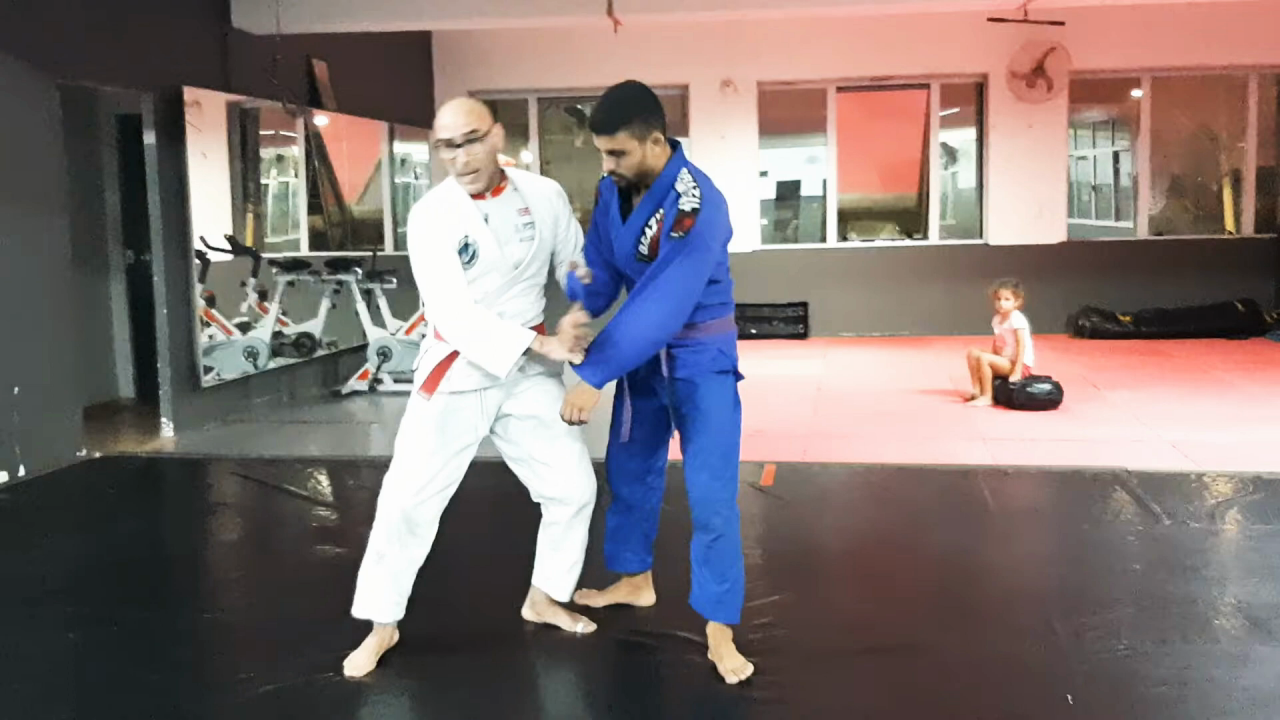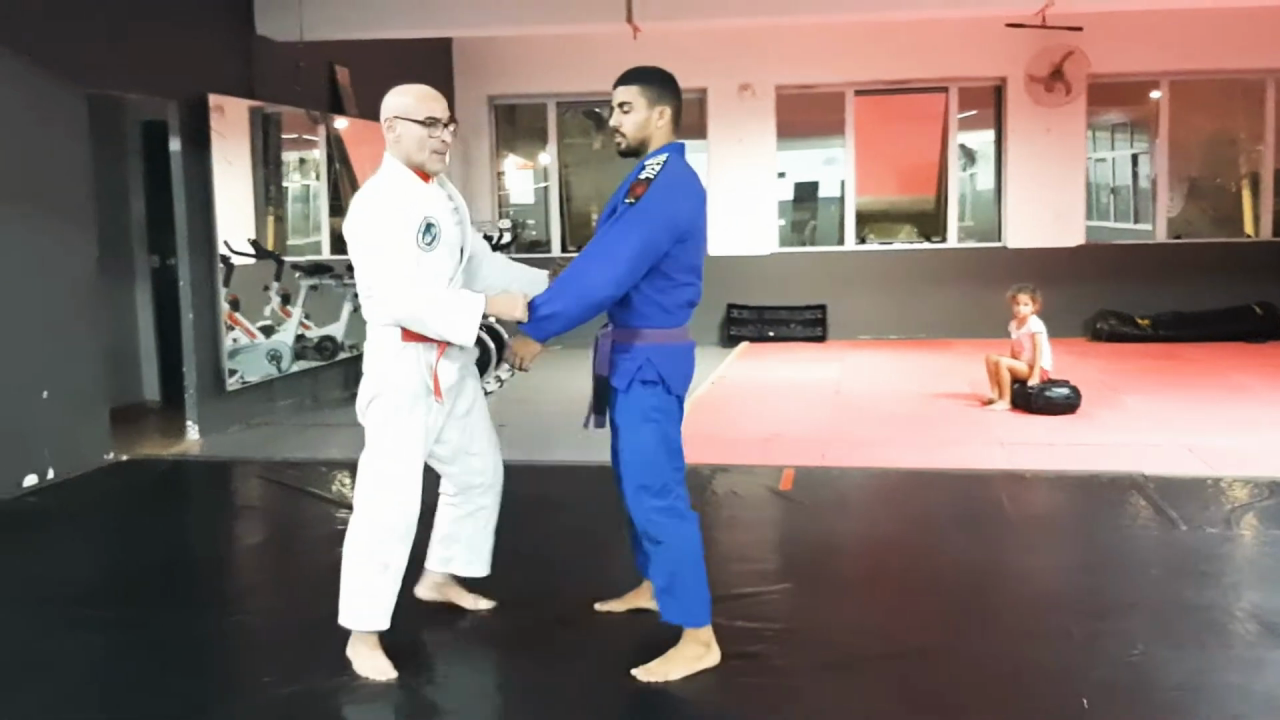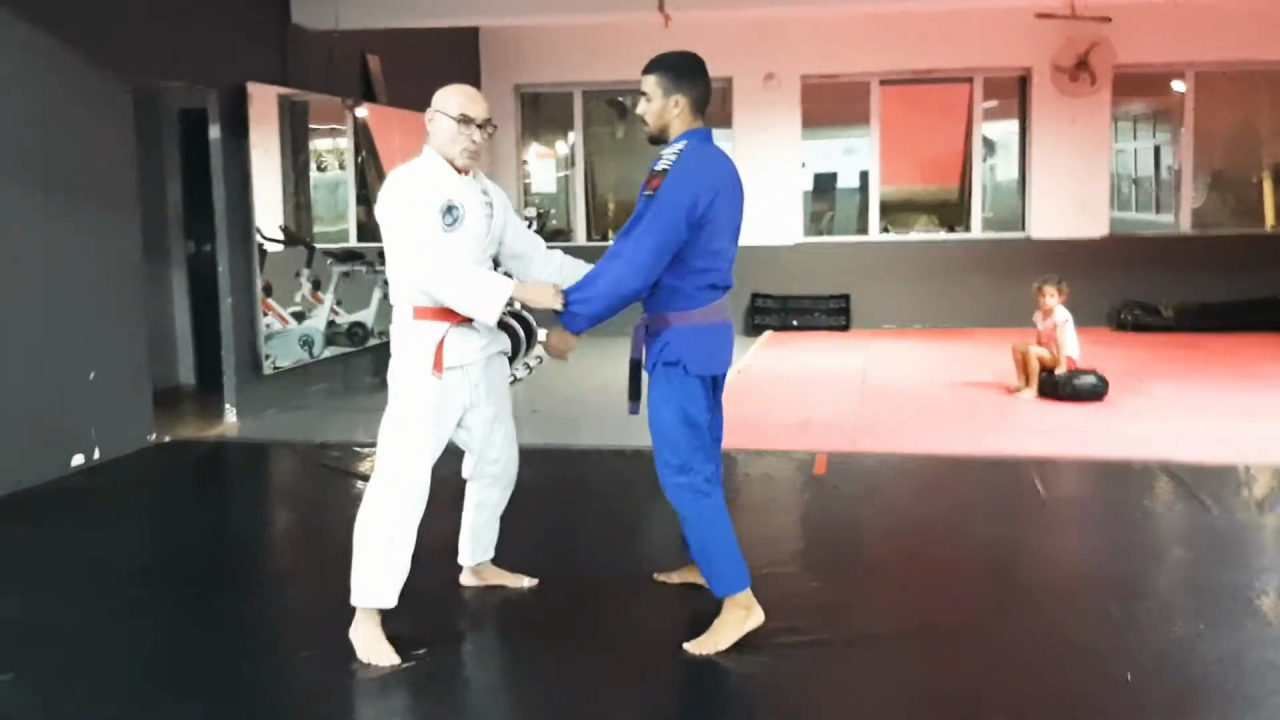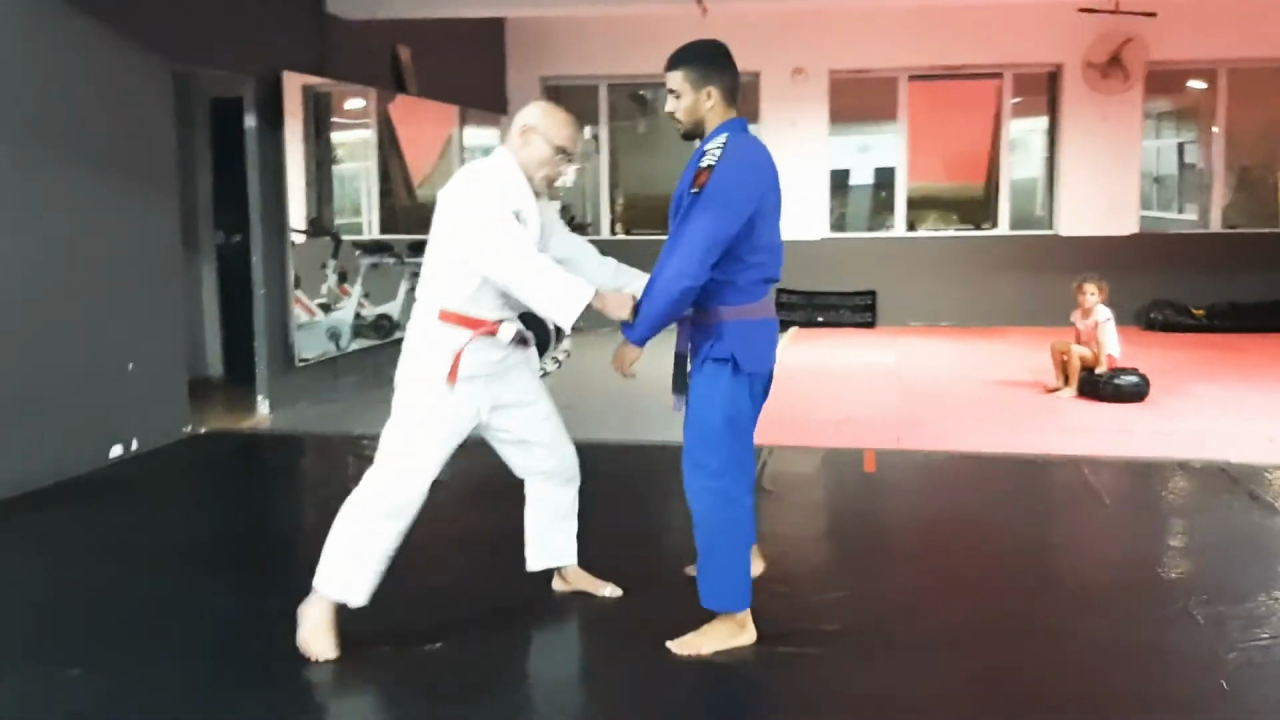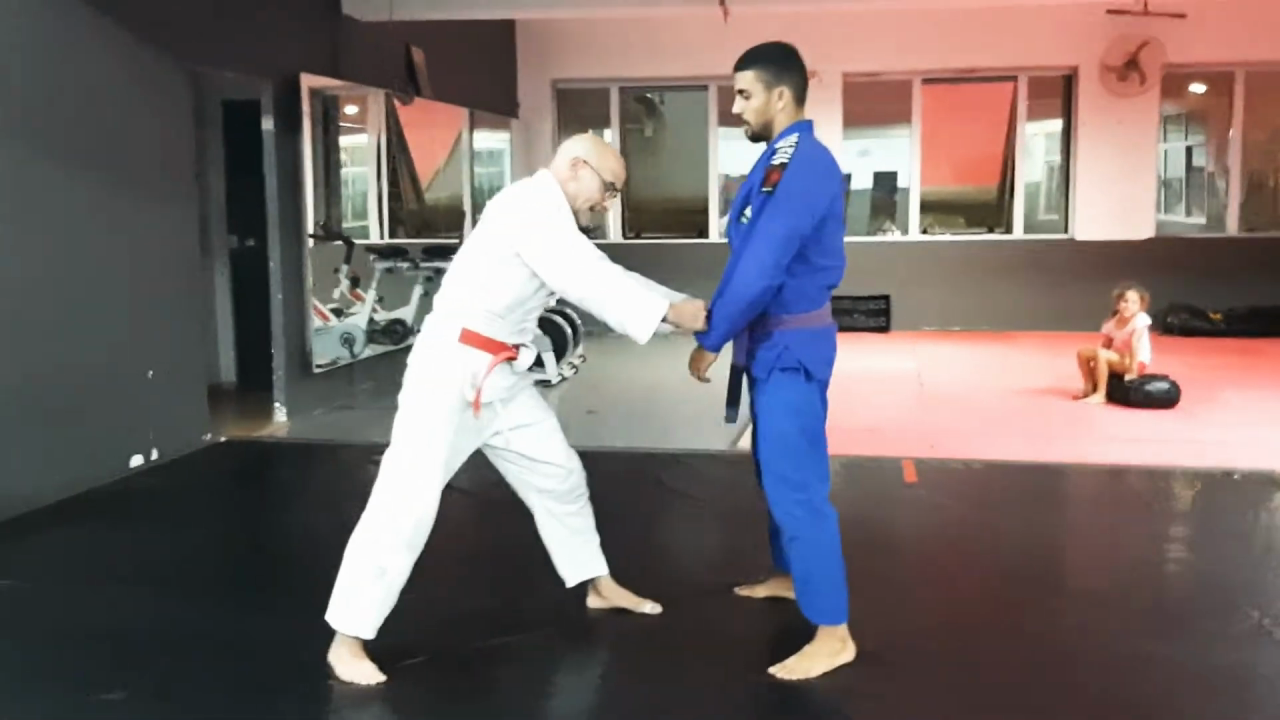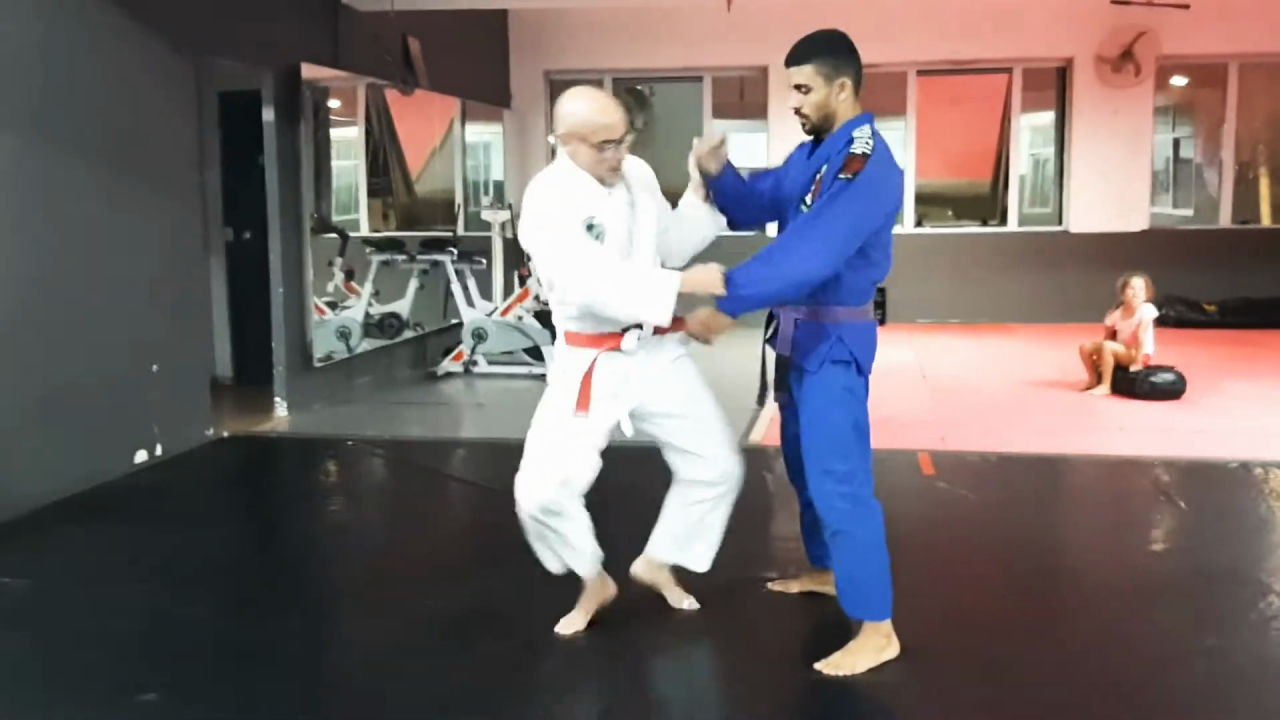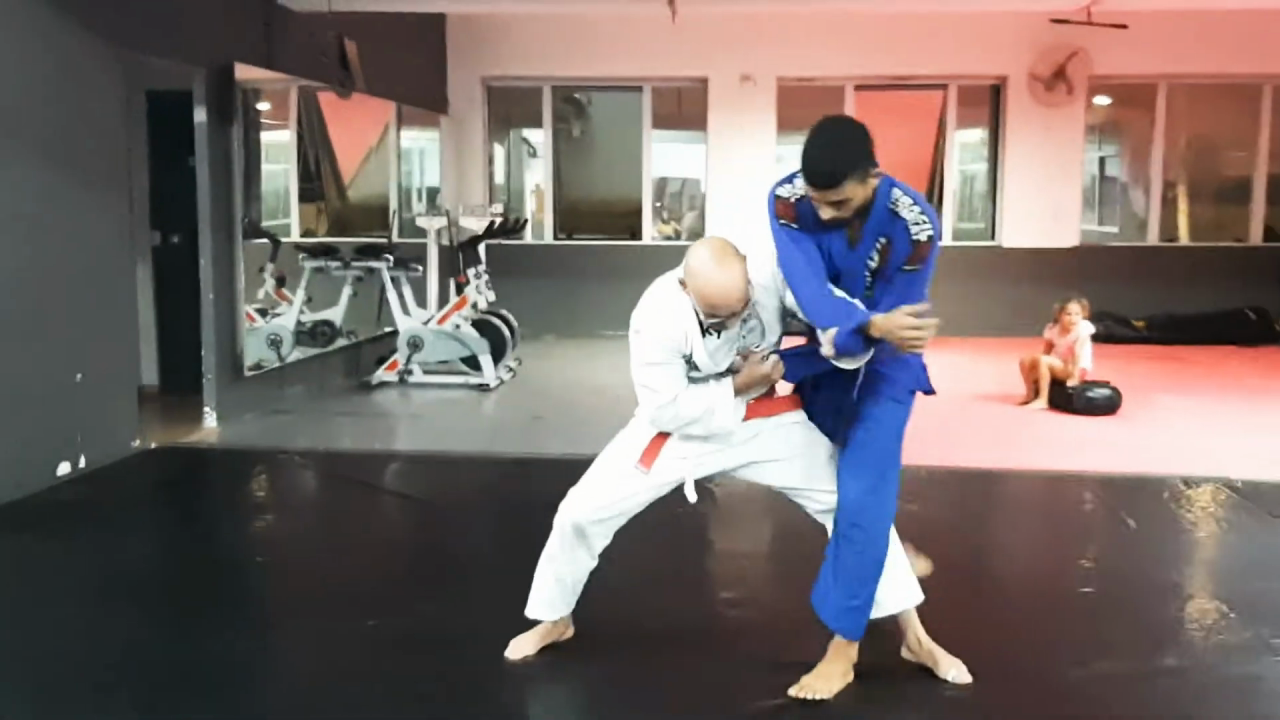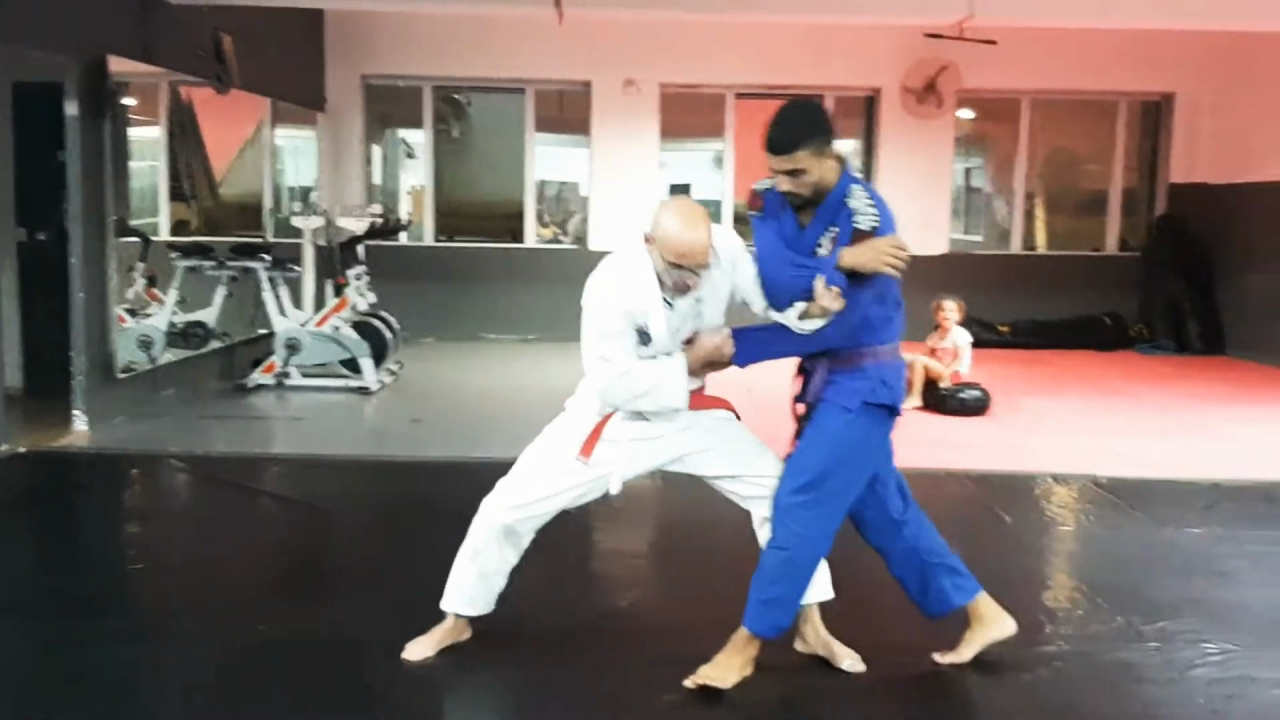
dt=0.7s
person 1, frame 1
left shoulder: (697, 207)
right shoulder: (614, 188)
left elbow: (662, 307)
right elbow: (601, 260)
left wrist: (592, 377)
right wrist: (583, 310)
left hip: (700, 356)
right hip: (644, 351)
left knee: (710, 493)
right knee: (629, 470)
left ankle: (719, 630)
right ankle: (634, 578)
person 1, frame 2
left shoulder: (662, 184)
right shoulder: (662, 180)
left elbow: (606, 273)
right elbow: (611, 265)
left wrist: (535, 328)
right wrist: (553, 304)
left hip: (648, 358)
right hip: (635, 353)
left knee: (655, 493)
right knee: (638, 483)
left ankle: (698, 636)
right ankle: (655, 585)
person 1, frame 3
left shoulder: (677, 171)
right shoulder: (714, 164)
left elbow: (633, 263)
left wrist: (571, 319)
right wrist: (584, 297)
left hip: (680, 338)
right hip: (701, 330)
left knee: (684, 471)
right knee: (696, 458)
left ankle: (737, 600)
right ankle: (709, 564)
person 1, frame 4
left shoulder: (725, 164)
right shoulder: (740, 153)
left elbow: (686, 265)
left wrist: (634, 334)
right wrist: (643, 308)
left hip: (729, 335)
right hip: (736, 327)
left knee: (712, 470)
right knee: (727, 455)
left ankle: (733, 618)
right ankle: (740, 551)
person 1, frame 5
left shoulder: (797, 165)
right shoulder: (791, 159)
left elbow: (758, 270)
left wrist: (709, 340)
right wrist: (723, 329)
left hip: (789, 345)
right hip: (778, 341)
left knee: (797, 485)
right knee: (777, 472)
left ankle: (833, 634)
right ankle: (792, 575)
person 1, frame 6
left shoulder: (868, 162)
right shoulder: (815, 152)
left elbow: (813, 254)
right elbow: (754, 204)
left wrist: (727, 300)
right wrist: (716, 170)
left hip: (834, 338)
right hip: (803, 334)
left knee: (839, 478)
right knee: (806, 464)
left ankle: (877, 630)
right ankle: (827, 569)
person 1, frame 7
left shoulder: (914, 228)
right shoulder: (789, 203)
left elbow: (869, 343)
right elbow: (814, 297)
left wrist: (778, 371)
right wrist: (870, 323)
left hip: (882, 371)
right hip: (824, 364)
left knee: (861, 499)
left ankle: (842, 653)
right ankle: (887, 566)
person 1, frame 8
left shoulder: (866, 218)
right shoulder: (771, 200)
left elbow: (830, 327)
right elbow: (779, 286)
left wrist: (734, 347)
right wrist: (839, 264)
left hip: (861, 380)
right hip: (831, 378)
left knee: (801, 505)
right knee: (881, 506)
left ankle: (747, 643)
right ankle: (982, 612)
person 2, frame 1
left shoulder: (545, 196)
right shoulder: (431, 216)
left elbow: (574, 262)
right elbow: (453, 313)
left wrist: (581, 311)
right wrist: (536, 342)
left hip: (527, 373)
right hip: (455, 370)
left knee: (573, 486)
right knee: (409, 496)
left ankle: (542, 598)
right ankle: (384, 624)
person 2, frame 2
left shoulder: (445, 194)
right shoulder: (377, 203)
left elbow: (478, 265)
right elbow: (402, 300)
left wrist: (550, 285)
right wrist: (488, 308)
left hip: (450, 364)
right hip: (401, 367)
left knee: (479, 473)
right knee: (390, 501)
left ankle: (440, 577)
right ankle: (363, 634)
person 2, frame 3
left shoulder: (487, 195)
right shoulder: (407, 186)
left elbow: (531, 253)
right elbow: (432, 271)
right wrist: (516, 292)
left hip: (479, 346)
right hip: (427, 349)
left knee: (495, 460)
right knee: (404, 476)
left ankle: (476, 562)
right ankle: (366, 617)
person 2, frame 4
left shoulder: (534, 206)
right shoulder: (475, 188)
left elbow: (582, 259)
right elbow: (512, 267)
right wrist: (593, 298)
left hip: (503, 355)
right hip: (444, 354)
left knee: (554, 460)
right knee: (402, 477)
left ankle: (564, 569)
right ankle: (322, 604)
person 2, frame 5
left shoulder: (554, 221)
right shoulder: (529, 205)
left elbow: (607, 277)
right elbow: (585, 283)
left wrist: (690, 307)
right wrist: (669, 311)
left hip: (501, 374)
right hip: (452, 367)
left knee: (559, 475)
right knee: (409, 498)
left ankle: (600, 585)
right ankle: (347, 639)
person 2, frame 6
left shoulder: (636, 174)
right shoulder: (548, 200)
left elbow: (672, 247)
right elbow: (583, 284)
left wrist: (700, 190)
right wrist: (683, 285)
left hip: (658, 350)
right hip: (589, 364)
left knee: (717, 465)
right knee: (543, 490)
left ankle: (657, 564)
right ankle: (593, 580)
person 2, frame 7
left shoulder: (769, 266)
right shoulder: (657, 317)
right elbow: (667, 411)
right wrist: (738, 384)
left hip: (762, 416)
right hip: (680, 425)
right knee: (586, 511)
left ankle: (913, 635)
right ankle: (552, 620)
person 2, frame 8
left shoulder: (723, 249)
right shoulder: (612, 286)
left elbow: (770, 294)
right elbow: (615, 386)
left wrist: (812, 306)
right wrist: (688, 364)
left hip: (689, 411)
right hip: (612, 416)
left knee: (777, 489)
right knee: (512, 505)
left ankle: (810, 627)
right ankle: (457, 620)
